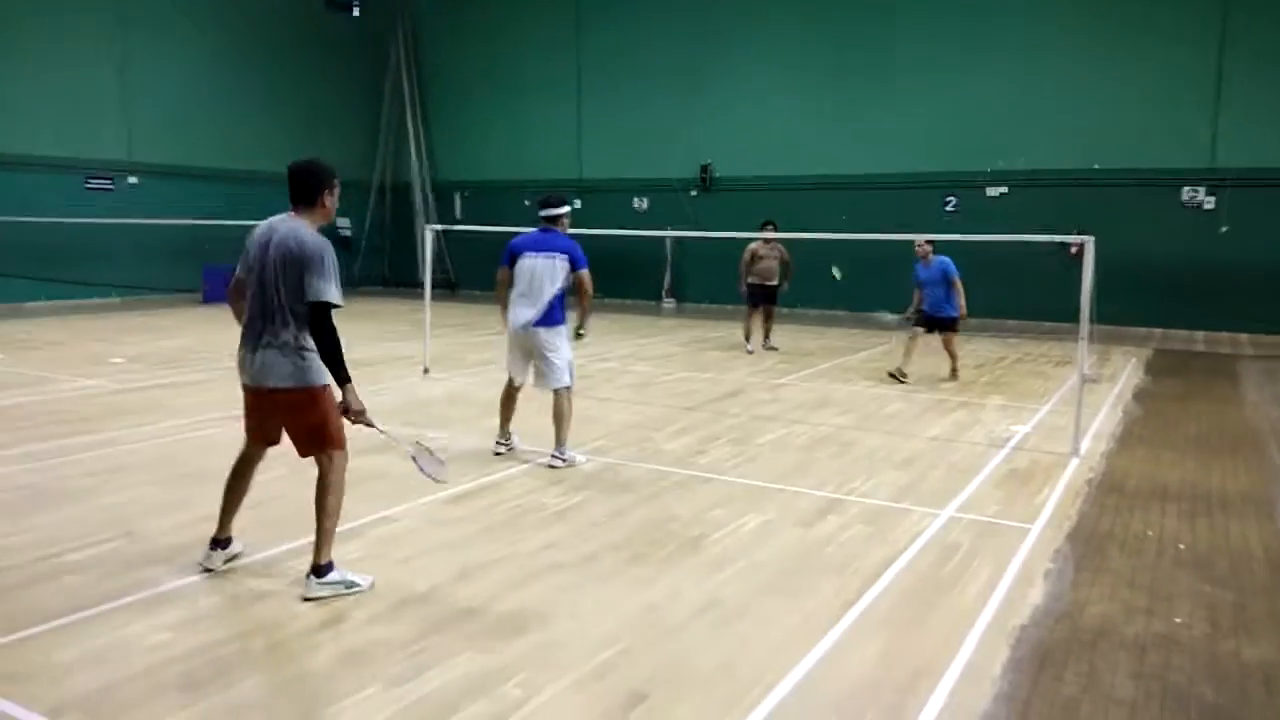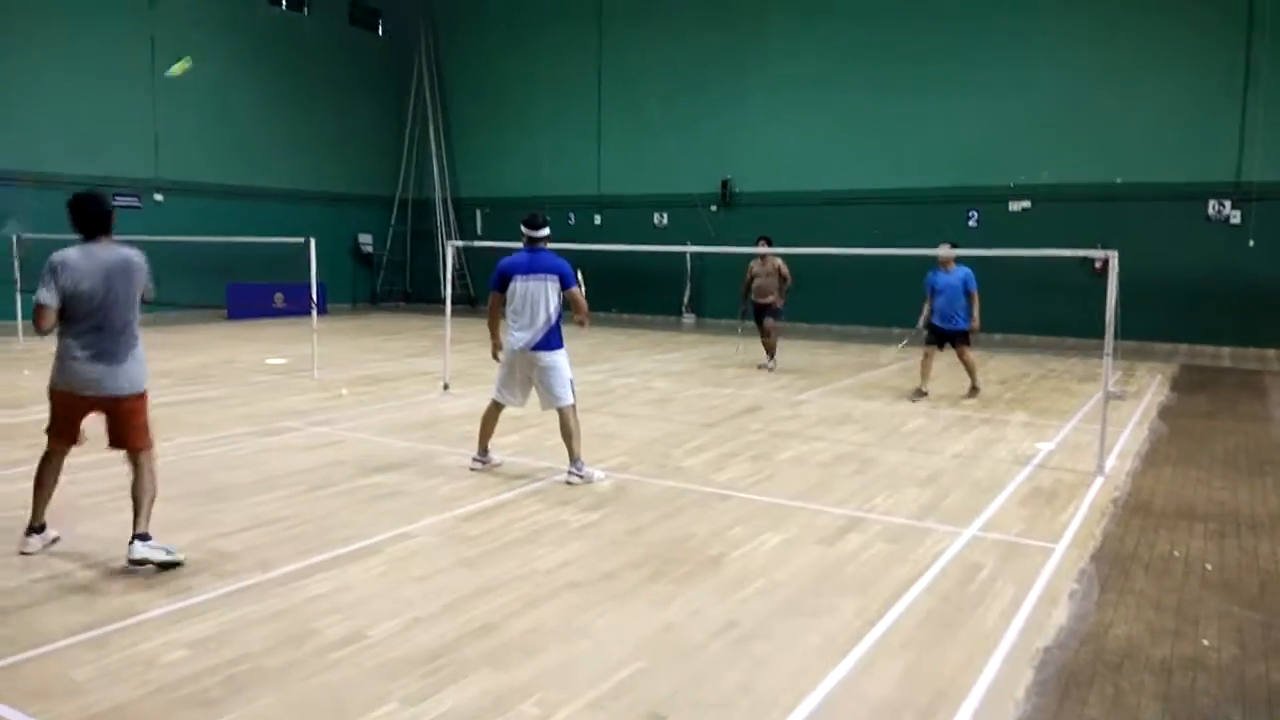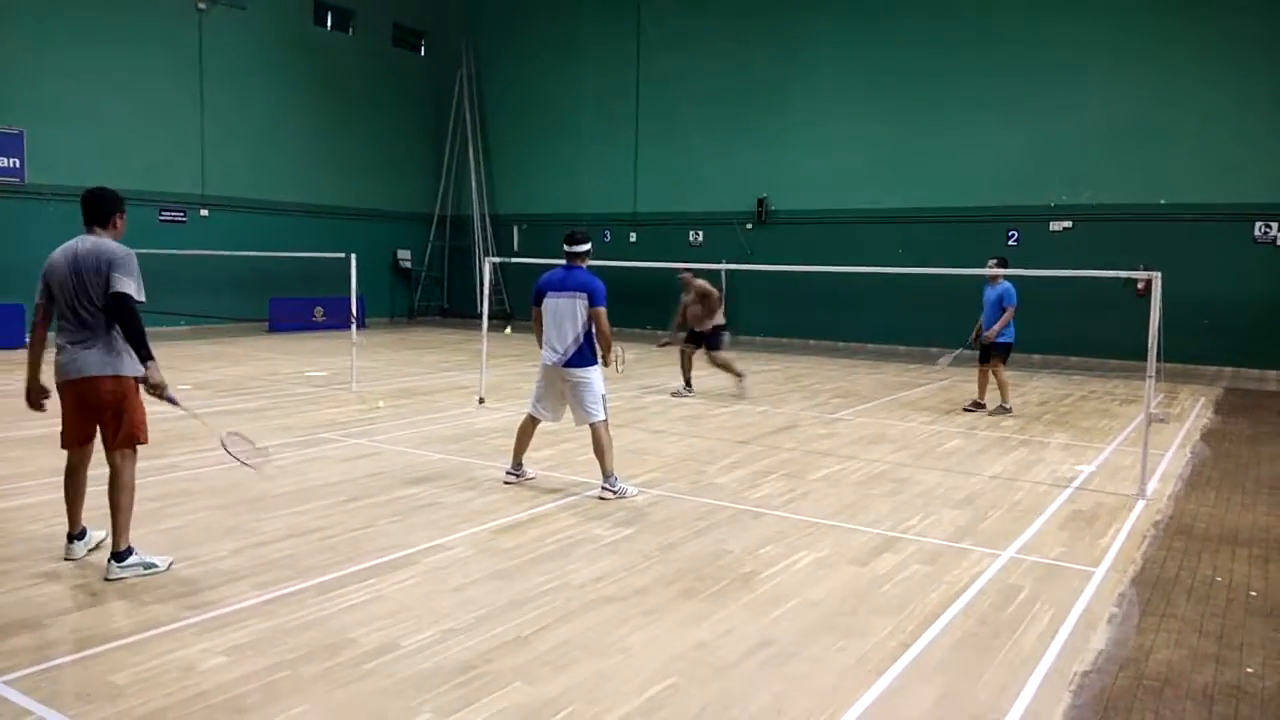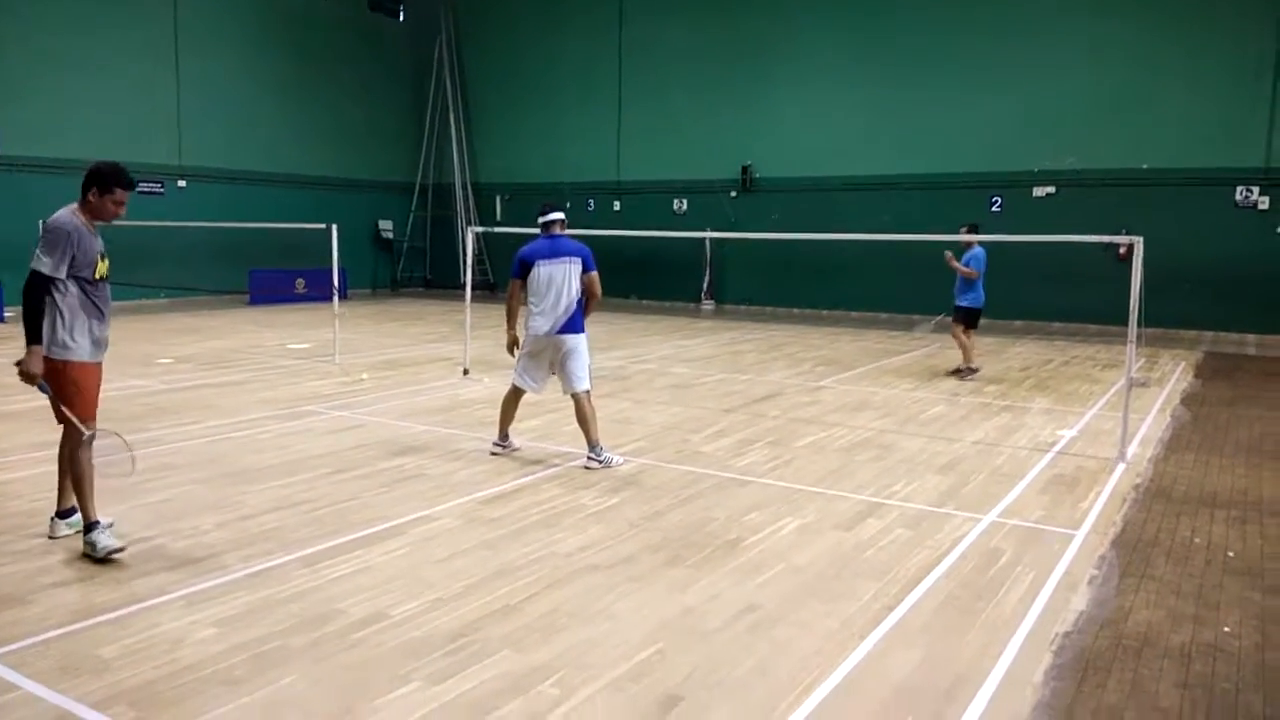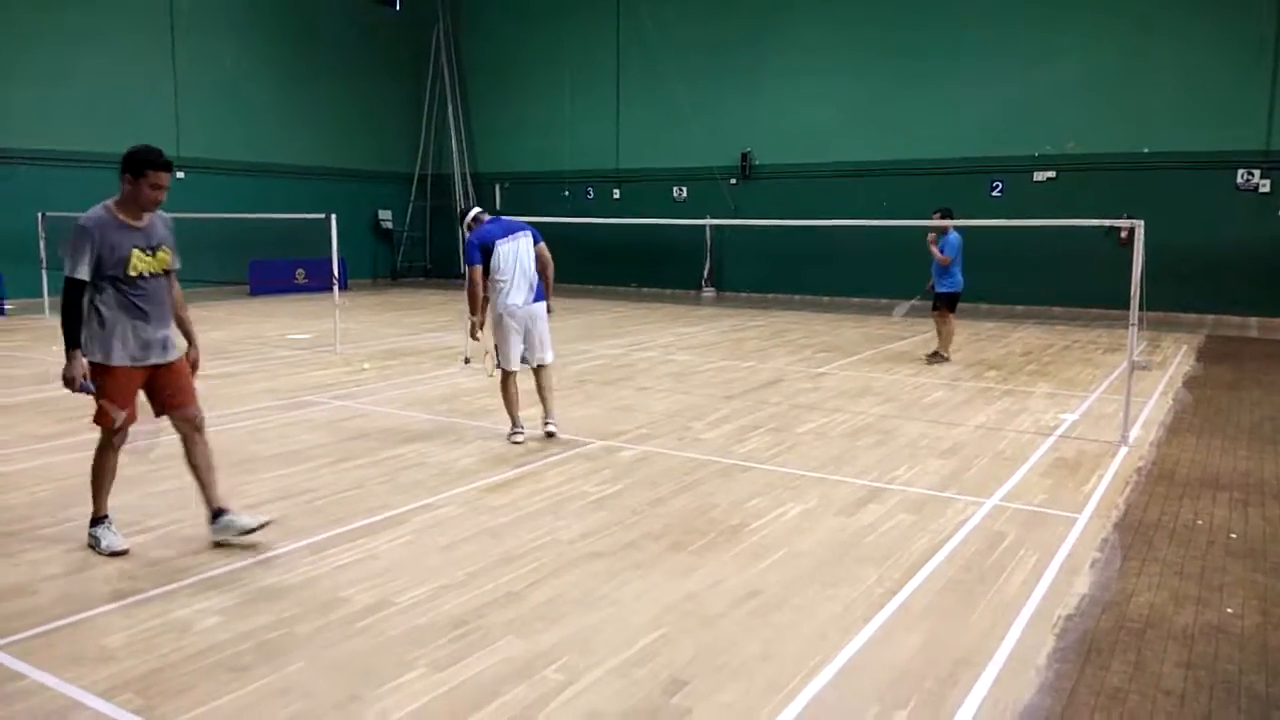
dt=1s
person 1, frame 1
left shoulder: (262, 231)
right shoulder: (316, 247)
left elbow: (236, 294)
right elbow: (321, 323)
right wrist: (347, 387)
left hip: (255, 365)
right hip: (296, 372)
left knee: (253, 450)
right knee: (333, 460)
left ankle: (220, 543)
right ankle: (321, 571)
person 1, frame 2
left shoulder: (62, 263)
right shoulder: (136, 262)
left elbow: (43, 324)
left wrist: (71, 313)
left hip: (72, 377)
right hip: (124, 379)
left knee: (56, 449)
right knee: (142, 458)
left ankle: (36, 530)
right ankle: (141, 539)
person 1, frame 3
left shoulder: (56, 259)
right shoulder: (119, 255)
left elbow: (40, 323)
right elbow: (123, 312)
left wrist: (33, 379)
right wrist: (149, 362)
left hip: (70, 370)
right hip: (112, 371)
left knee: (78, 455)
right knee: (123, 459)
left ankle: (77, 537)
right ankle: (122, 555)
person 1, frame 4
left shoulder: (90, 231)
right shoulder: (64, 228)
right elbow: (35, 289)
right wrist: (34, 350)
left hip: (87, 348)
right hip: (67, 350)
left knee: (76, 431)
right knee: (81, 432)
left ankle: (65, 514)
right ankle: (92, 529)
person 1, frame 5
left shoulder: (162, 225)
right shoulder: (93, 226)
right elbow: (73, 294)
left wrist: (191, 339)
right wrist: (74, 355)
left hip: (163, 350)
right hip: (115, 354)
left knee: (192, 425)
right knee: (114, 436)
left ankle: (218, 516)
right ankle: (99, 523)
person 2, frame 1
left shoulder: (517, 244)
right shoulder: (570, 247)
left elbow: (502, 283)
right elbow: (586, 290)
left wrist: (506, 315)
right wrist: (582, 322)
left hip: (518, 324)
right hip: (550, 328)
left knee: (513, 383)
right knee: (562, 389)
left ankle: (503, 438)
right ankle: (560, 452)
person 2, frame 2
left shoulder: (506, 265)
right shoulder: (560, 266)
left elbow: (494, 307)
right elbow: (581, 306)
left wrist: (495, 338)
right wrist: (582, 318)
left hip: (515, 347)
right hip: (548, 350)
left knee: (497, 401)
right knee: (566, 407)
left ankle: (481, 455)
right ankle: (577, 468)
person 2, frame 3
left shoulder: (545, 281)
right shoulder: (592, 284)
left elbow: (537, 322)
right elbow: (602, 328)
right wrist: (606, 353)
left hip: (551, 362)
right hip: (582, 365)
left knee: (533, 416)
right knee: (599, 423)
left ankle: (515, 469)
right ankle: (609, 483)
person 2, frame 4
left shoulder: (525, 253)
right shoulder: (581, 251)
left elbow: (513, 296)
right elbow: (595, 293)
left wrist: (511, 331)
left hip: (536, 333)
right hip: (571, 333)
left knee: (517, 387)
right knee: (580, 393)
left ankle: (502, 440)
right ankle: (595, 453)
person 2, frame 5
left shoulder: (476, 239)
right shoulder: (524, 228)
left elbow: (476, 282)
right elbow: (547, 262)
left wrist: (475, 317)
right wrist: (547, 298)
left hip: (506, 309)
right hip: (536, 304)
left knee: (509, 371)
right knee: (542, 365)
left ankle: (516, 427)
right ankle: (550, 419)
